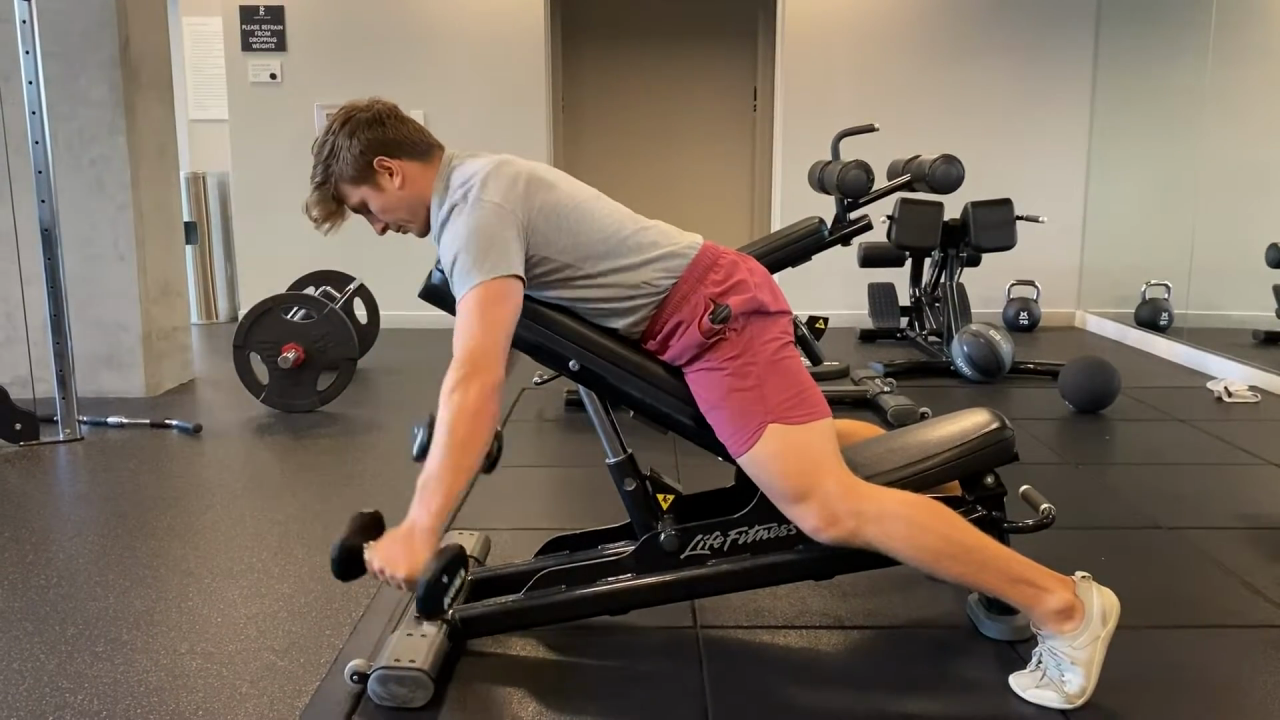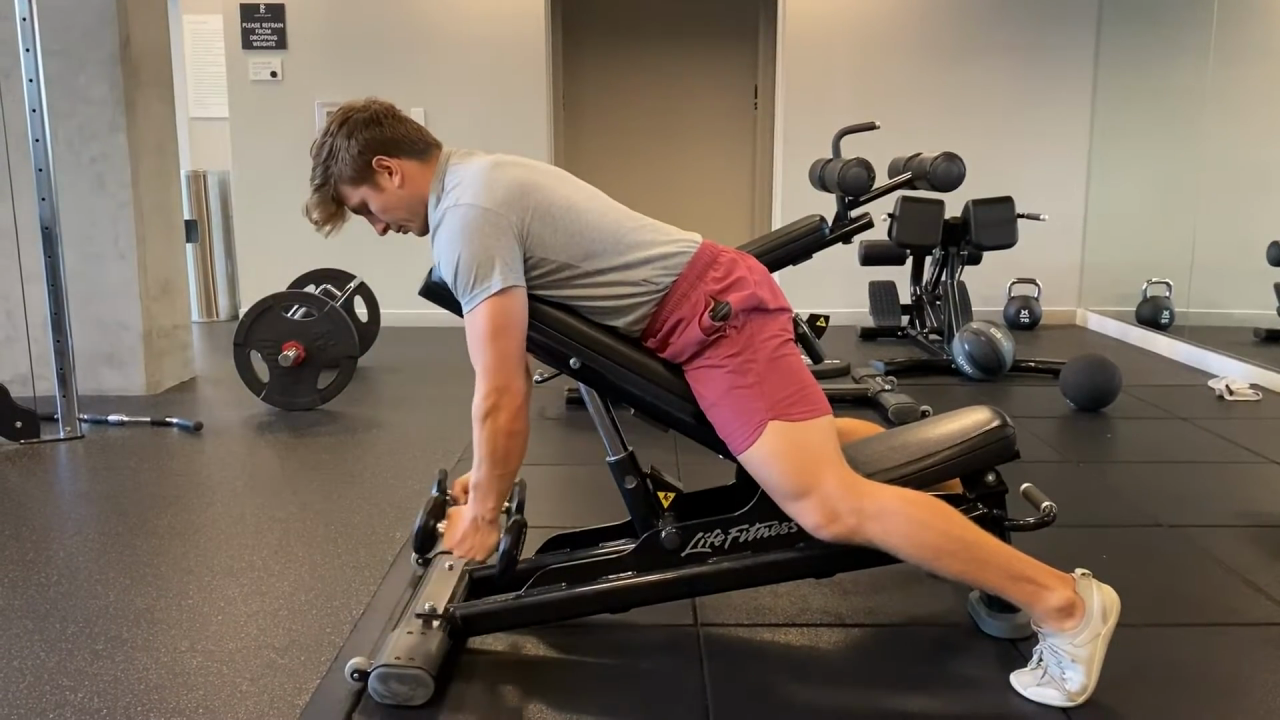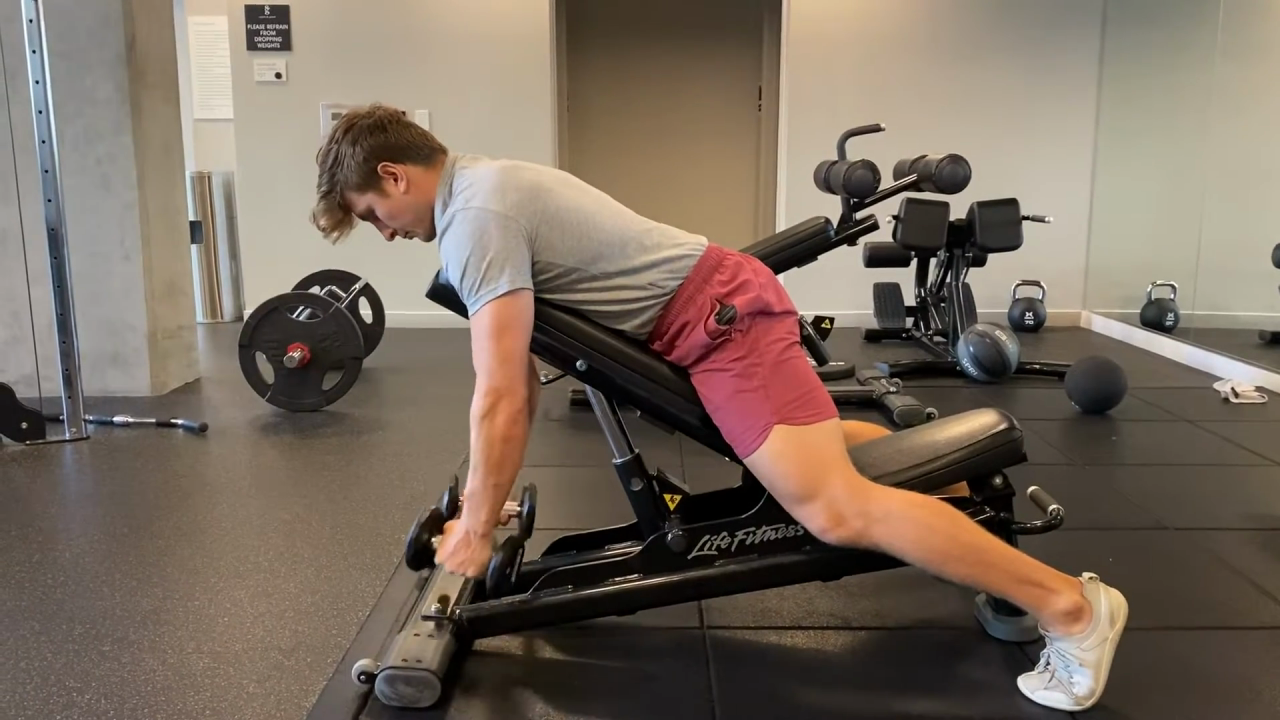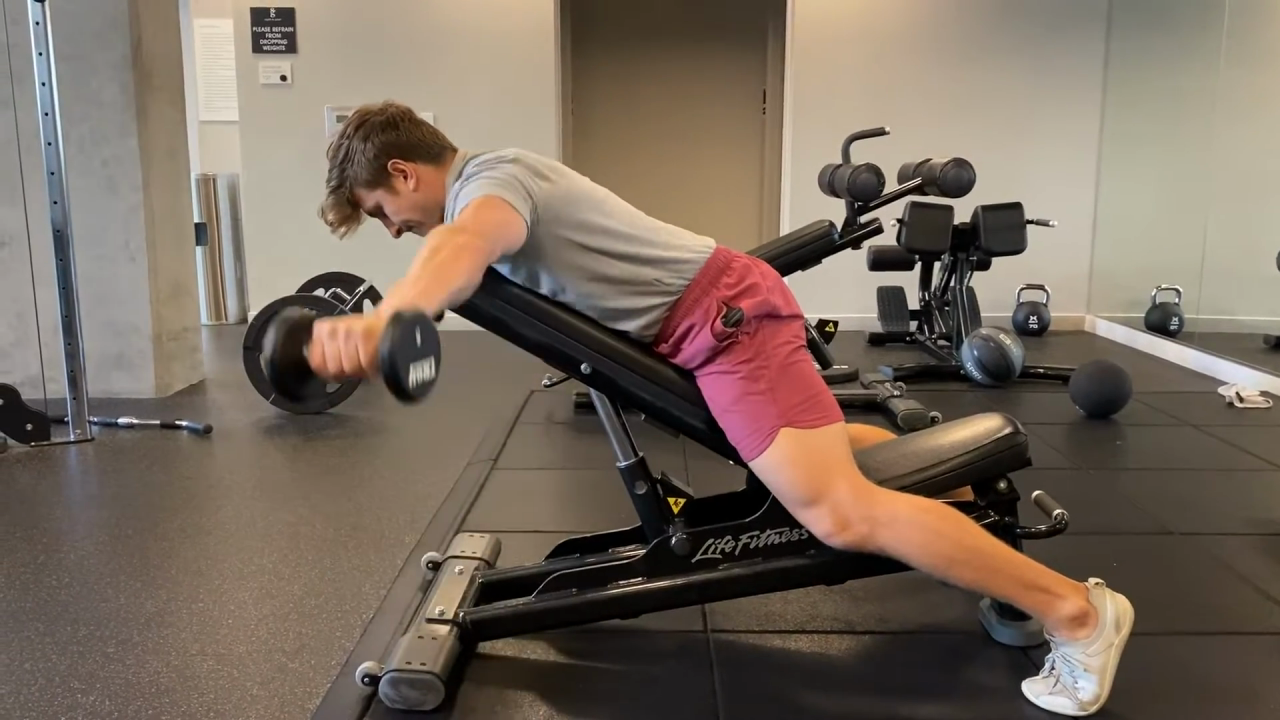
dt=0.7s
person 1, frame 1
left shoulder: (474, 210)
right shoulder: (479, 179)
left elbow: (475, 377)
right elbow: (496, 341)
left wrist: (421, 530)
right wrist: (462, 431)
left hip: (712, 314)
right hip: (708, 300)
left knee: (828, 509)
right knee: (805, 442)
left ankle: (1062, 604)
person 1, frame 2
left shoulder: (467, 218)
right shoulder: (480, 179)
left elbow: (502, 393)
right elbow: (515, 366)
left wrist: (485, 514)
right wrist: (487, 471)
left hip: (711, 312)
right hip: (710, 296)
left knee: (828, 506)
right knee: (811, 439)
left ankle: (1061, 601)
person 1, frame 3
left shoulder: (476, 221)
right shoulder: (486, 185)
left elbow: (498, 394)
right elbow: (521, 362)
left wrist: (474, 529)
right wrist: (499, 480)
left hip: (718, 315)
right hip: (716, 300)
left knee: (835, 509)
right knee: (813, 441)
left ankle: (1071, 605)
person 1, frame 4
left shoulder: (486, 183)
right shoulder: (490, 179)
left elbow: (459, 247)
right elbow: (476, 245)
left wrist: (383, 318)
right wrist: (411, 305)
left hip: (723, 317)
right hip: (719, 305)
left knee: (840, 514)
right knee: (819, 445)
left ankle: (1076, 611)
